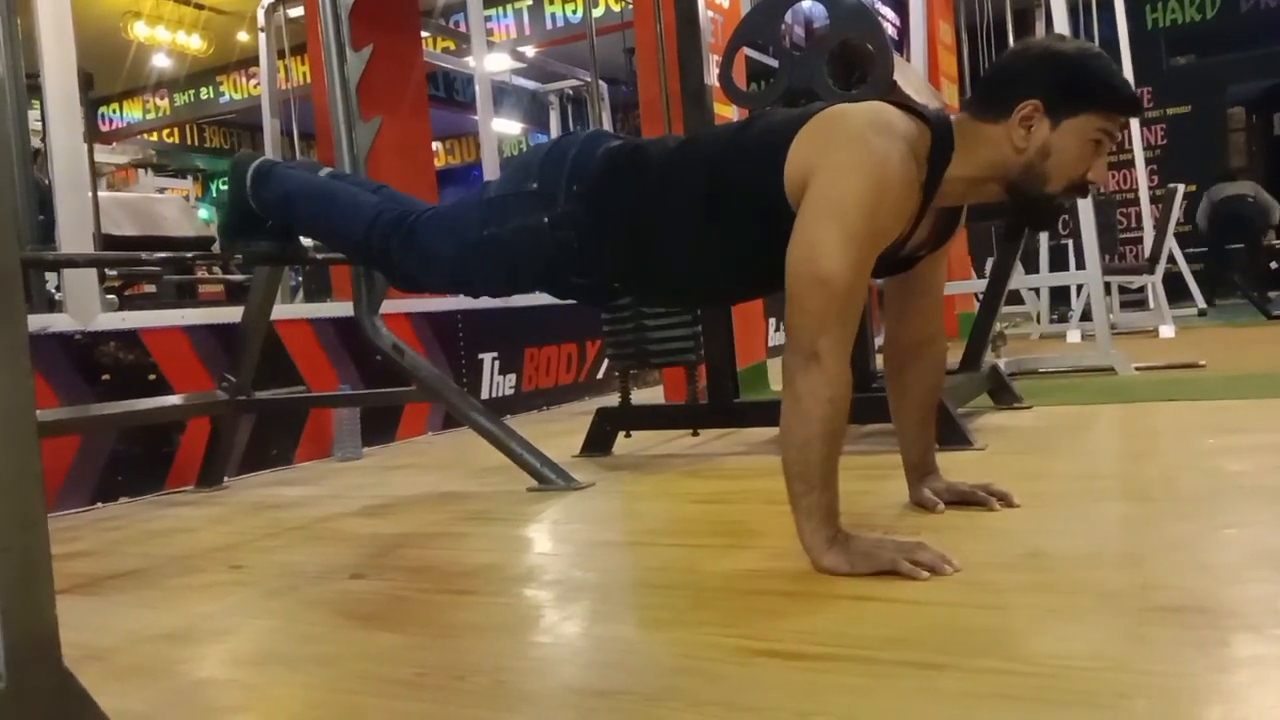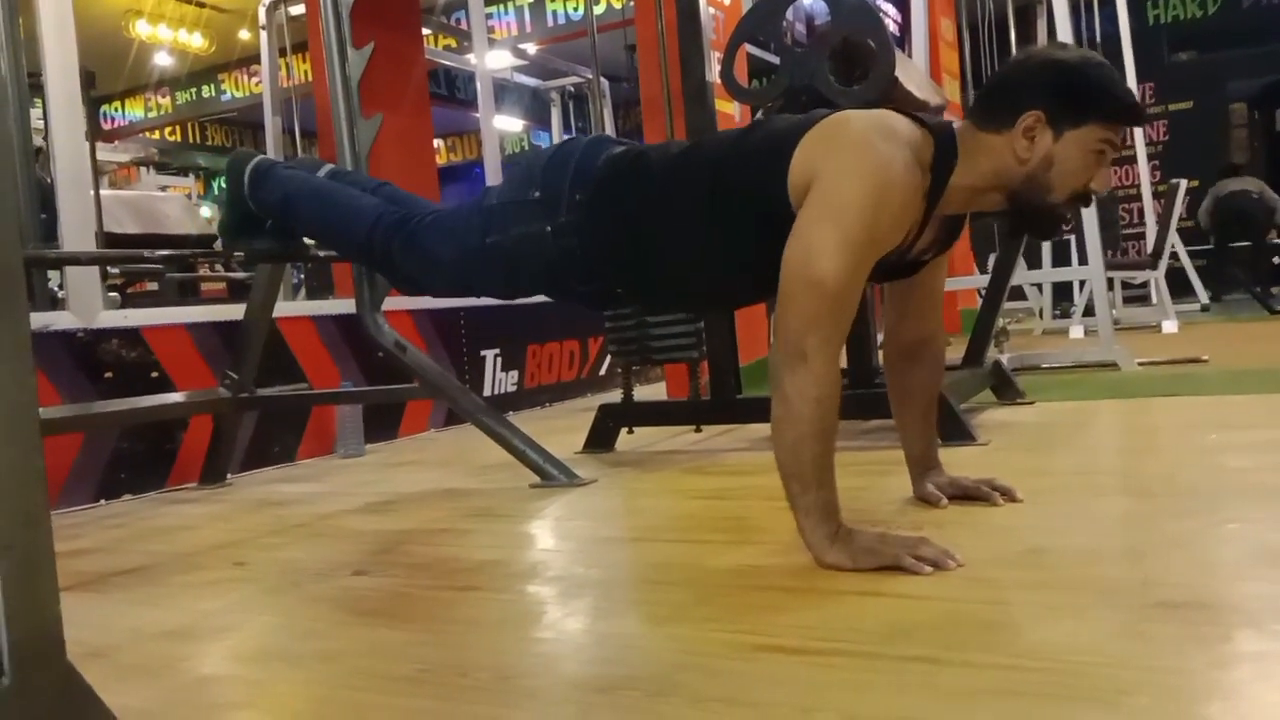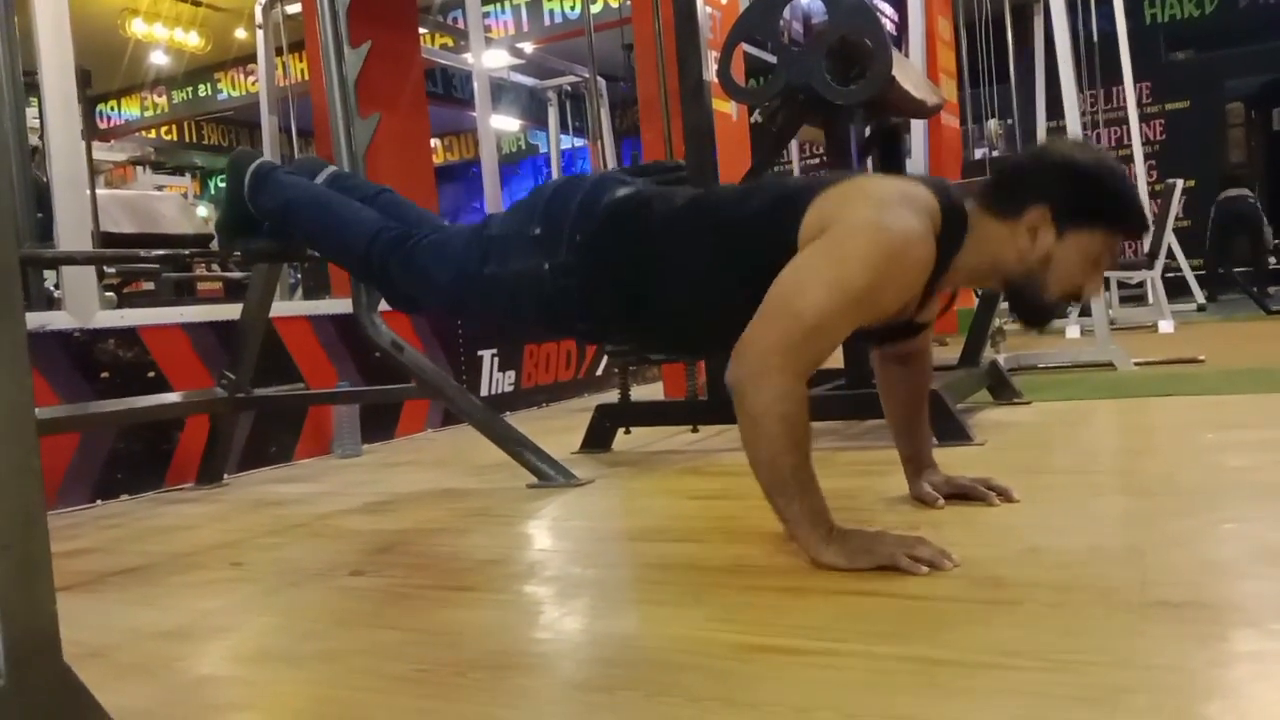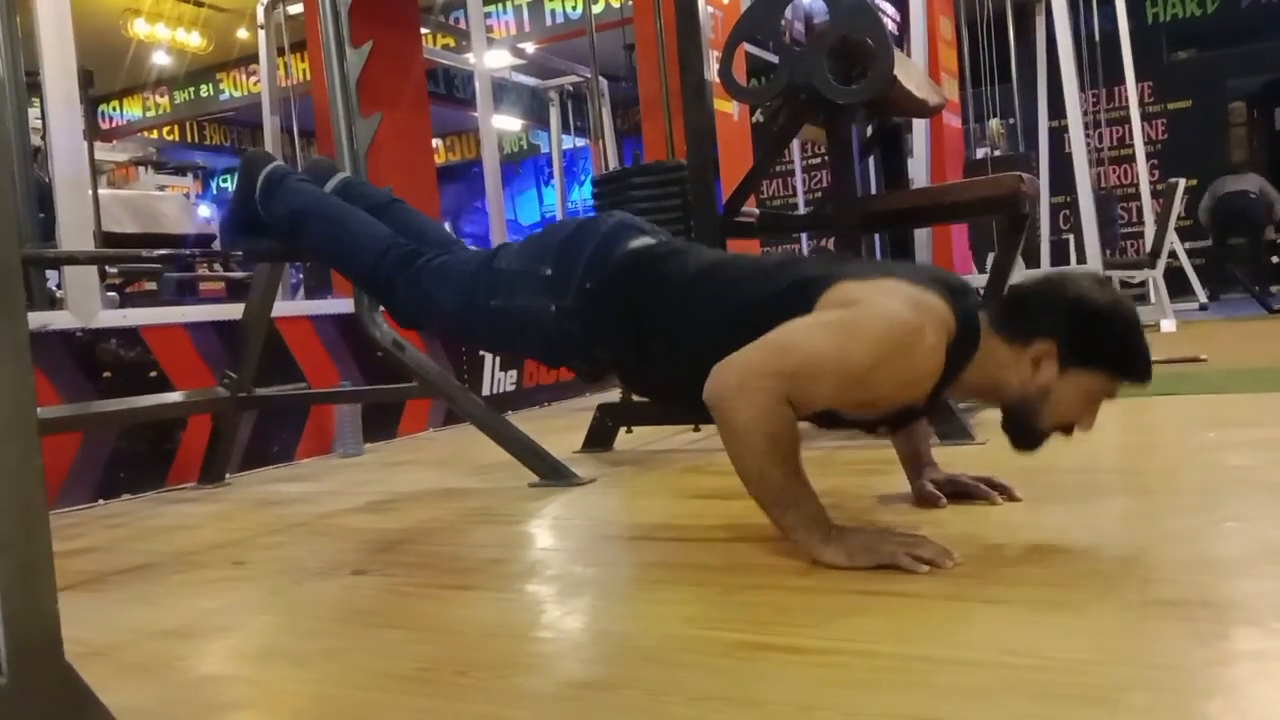
dt=0.3s
person 1, frame 1
left shoulder: (946, 189)
right shoulder: (877, 163)
left elbow: (914, 336)
right elbow: (815, 355)
left wrist: (922, 473)
right wrist: (824, 538)
left hip: (621, 232)
right hip: (578, 207)
left knee: (421, 246)
right knee: (408, 248)
left ankle: (307, 183)
right ankle: (269, 189)
person 1, frame 2
left shoulder: (946, 199)
right shoulder: (885, 172)
left elbow: (913, 336)
right elbow: (804, 354)
left wrist: (926, 469)
right wrist: (827, 535)
left hip: (624, 235)
right hip: (581, 213)
left knee: (423, 240)
right knee: (409, 249)
left ankle: (325, 177)
right ankle: (265, 186)
person 1, frame 3
left shoulder: (945, 250)
right shoulder: (896, 238)
left elbow: (902, 353)
right elbow: (761, 371)
left wrist: (921, 471)
right wrist: (819, 537)
left hip: (632, 240)
right hip: (584, 252)
left knee: (429, 254)
right knee: (410, 267)
left ankle: (326, 184)
right ankle: (264, 190)
person 1, frame 4
left shoulder: (964, 323)
right shoulder: (912, 342)
right elbow: (738, 387)
left wrist: (919, 468)
right wrist: (821, 535)
left hip: (646, 271)
right hip: (594, 288)
left knee: (446, 271)
right knee: (418, 283)
left ankle: (333, 187)
right ankle: (274, 192)
